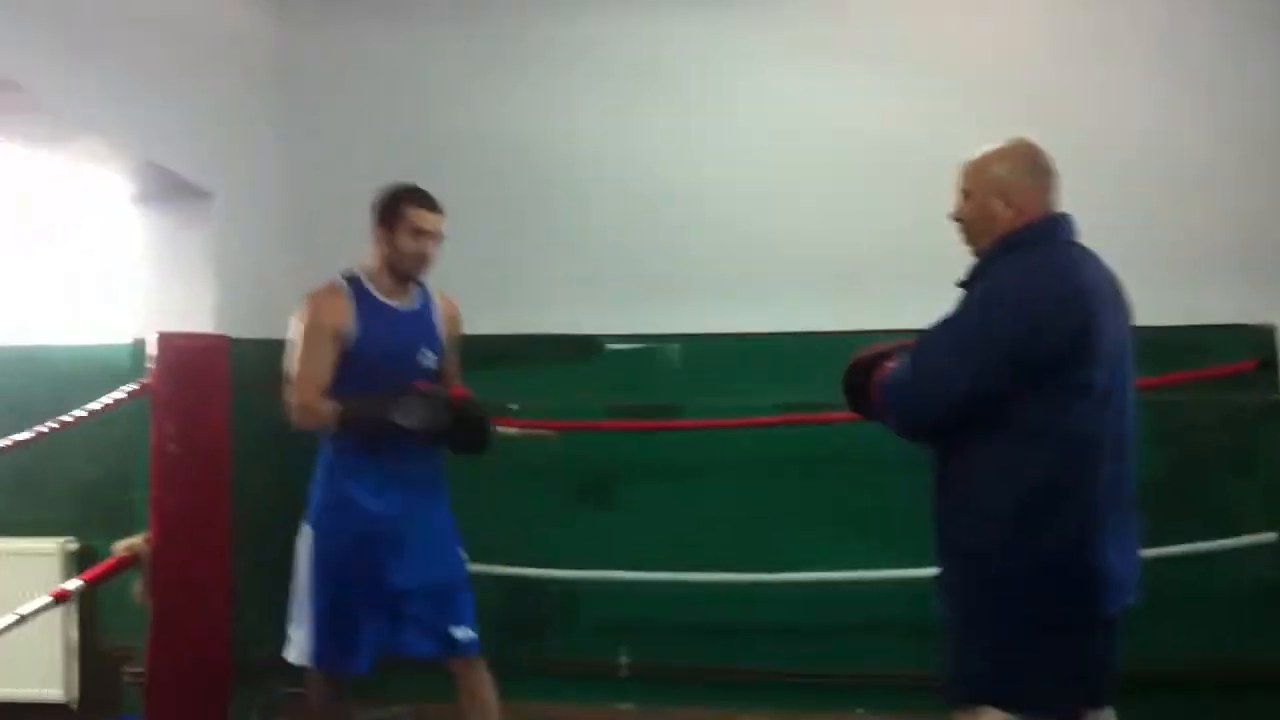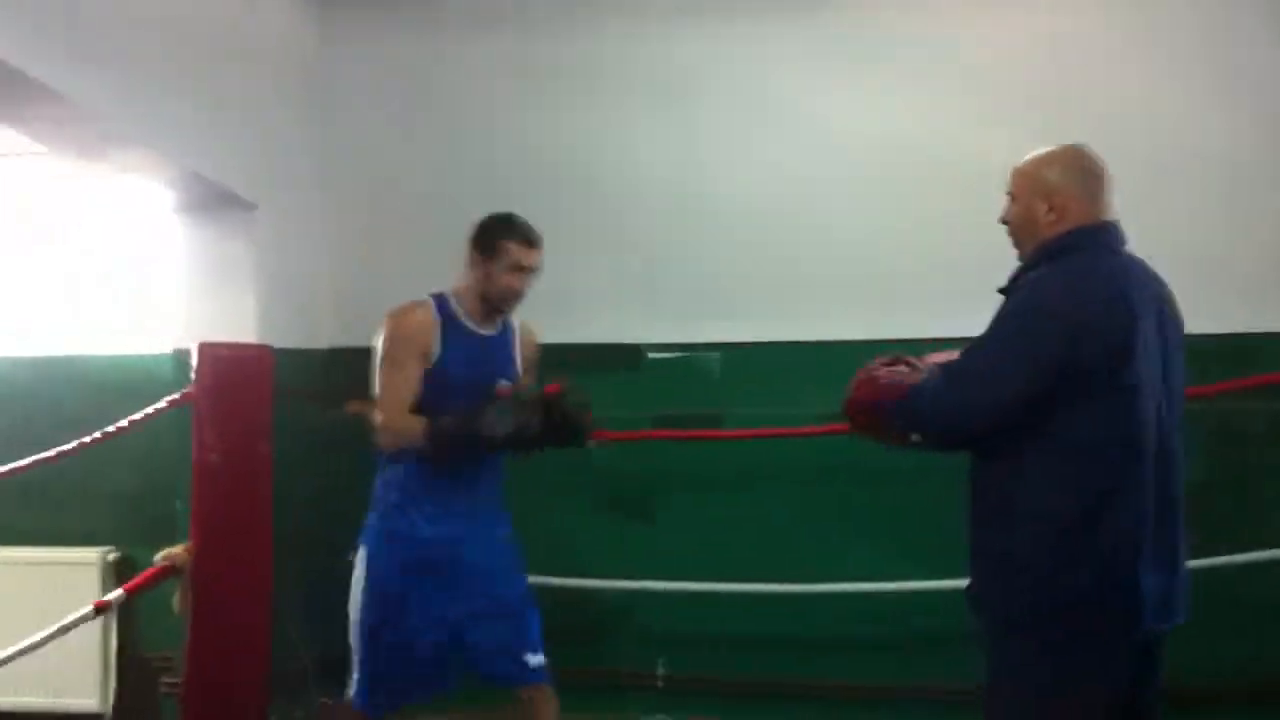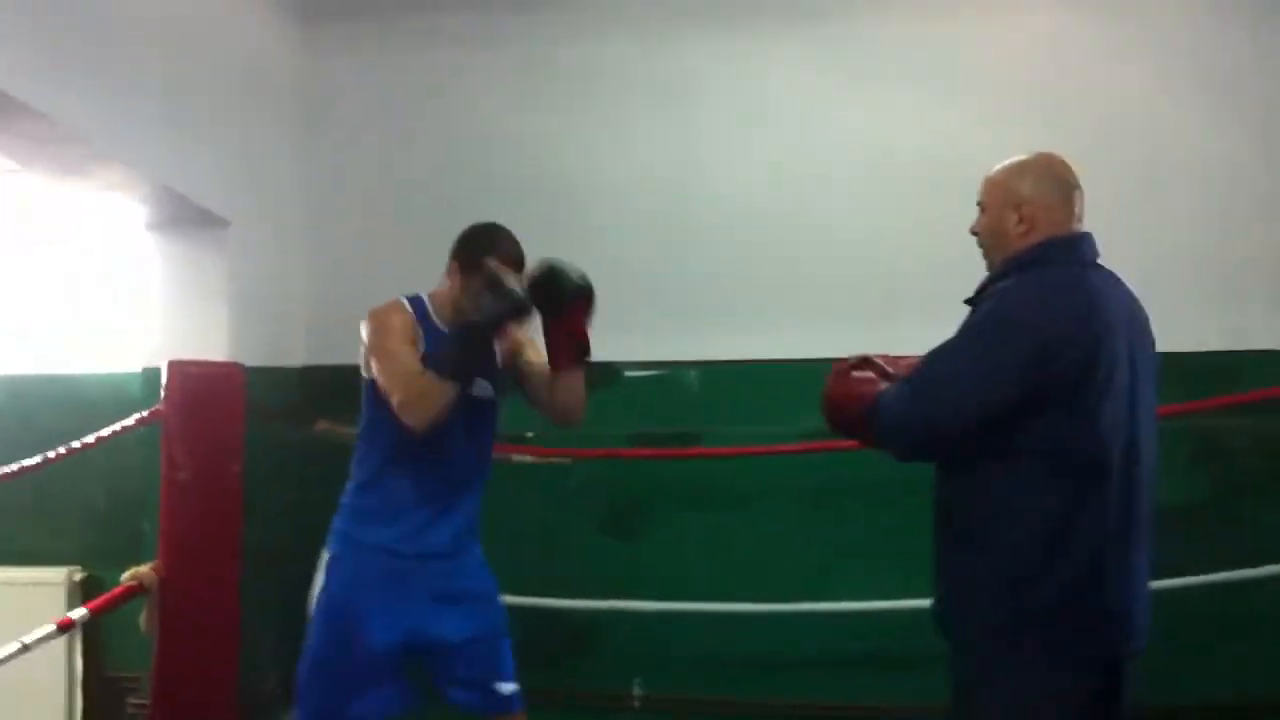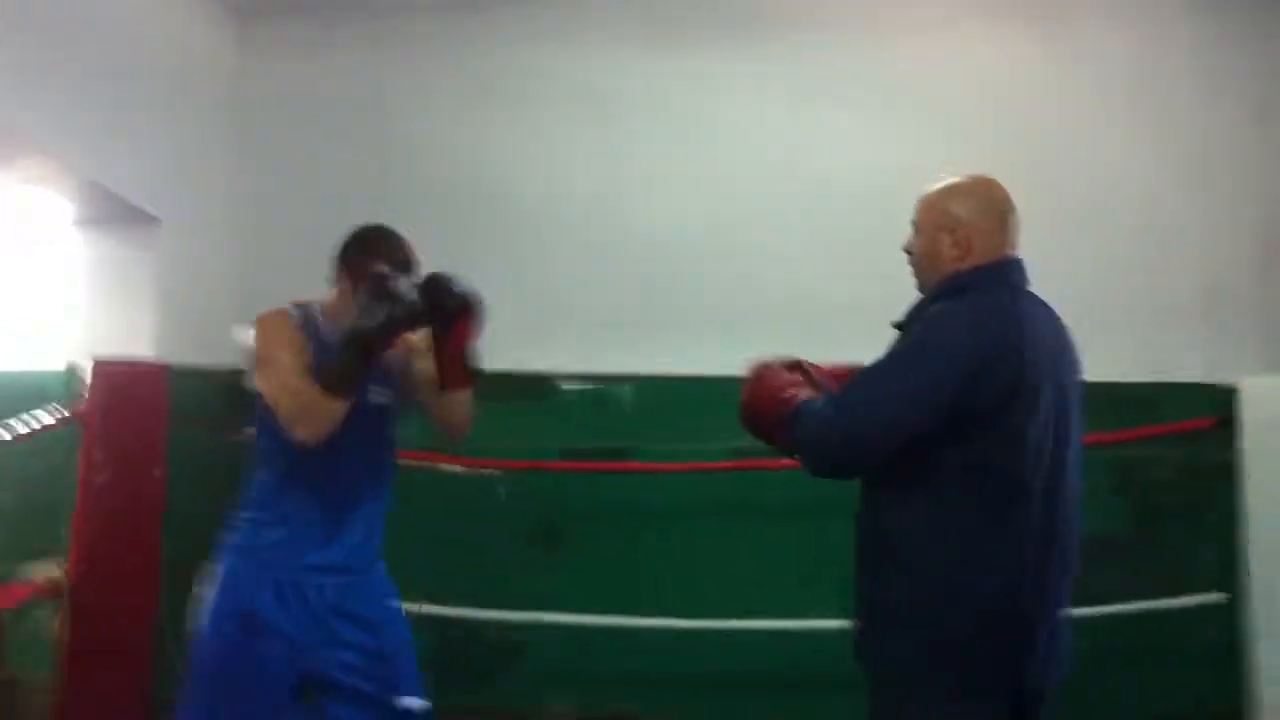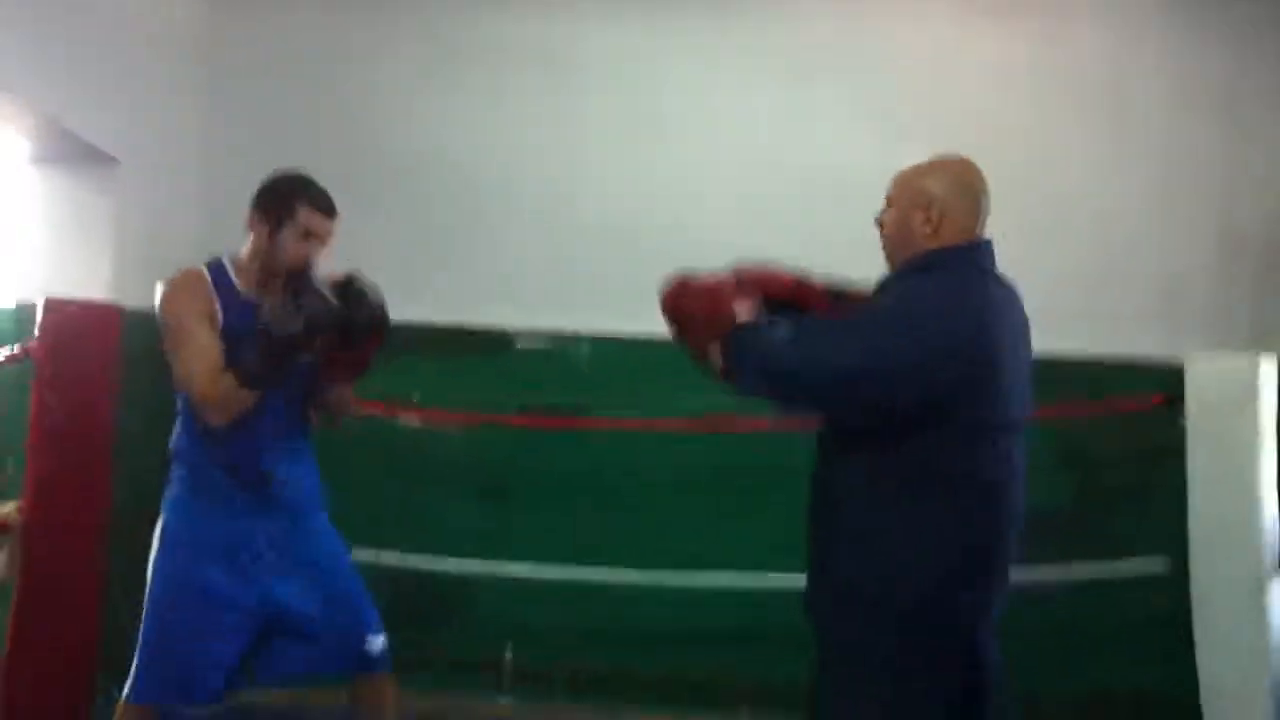
dt=0.2s
person 1, frame 1
left shoulder: (1020, 284)
right shoulder: (1084, 275)
left elbow: (922, 397)
left wrist: (886, 382)
right wrist: (915, 369)
left hip: (1017, 550)
right hip: (1079, 544)
person 1, frame 2
left shoulder: (1059, 292)
right shoulder: (1140, 286)
left elbow: (957, 408)
left wrist: (897, 396)
right wrist: (962, 370)
left hip: (1059, 573)
right hip: (1127, 561)
person 1, frame 3
left shoulder: (1029, 304)
right shoulder: (1113, 298)
left elbow: (925, 419)
left wrist: (869, 400)
right wrist: (917, 380)
left hip: (1026, 592)
right hip: (1095, 577)
person 1, frame 4
left shoulder: (959, 330)
right shoulder: (1038, 324)
left elbow: (848, 437)
left wrist: (791, 404)
right wrist: (835, 389)
left hip: (946, 615)
right hip: (1013, 602)
person 1, frame 5
left shoulder: (929, 307)
right shoulder: (985, 300)
left elbow: (812, 368)
right elbow: (860, 353)
left wrist: (741, 327)
left hip: (902, 576)
right hip: (954, 566)
person 2, frame 1
left shoulder: (442, 313)
right shoulder: (331, 307)
right elbow: (303, 407)
left wrist: (460, 418)
right wrist: (383, 415)
left hip: (421, 500)
right hip: (345, 506)
left knee: (464, 651)
right knee: (328, 655)
person 2, frame 2
left shoulder: (521, 339)
right shoulder: (414, 325)
right elbow: (389, 429)
left wrist: (549, 424)
right wrist: (469, 427)
left hip: (481, 530)
right hip: (404, 530)
left knee: (533, 677)
person 2, frame 3
left shoulder: (507, 336)
right shoulder: (393, 322)
left elbow: (567, 413)
right elbow: (416, 411)
left wrist: (568, 331)
right wrist: (471, 337)
left hip: (453, 551)
right hip: (372, 544)
person 2, frame 4
left shoulder: (403, 343)
right shoulder: (279, 332)
left elbow: (453, 426)
right elbow: (305, 426)
left wrist: (453, 339)
right wrist: (360, 347)
left hip: (353, 567)
right hip: (267, 562)
person 2, frame 5
left shoulder: (314, 304)
right shoulder: (190, 292)
left elbow: (331, 405)
right elbow: (214, 406)
left wrist: (351, 348)
right wrist: (277, 344)
left hip: (294, 515)
right hip: (206, 519)
left knee: (369, 659)
